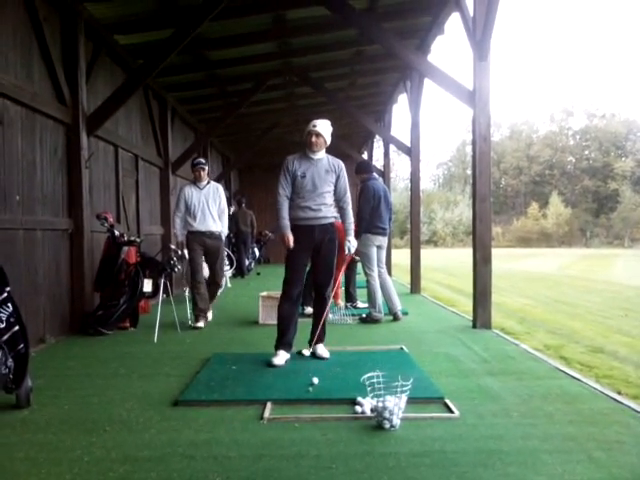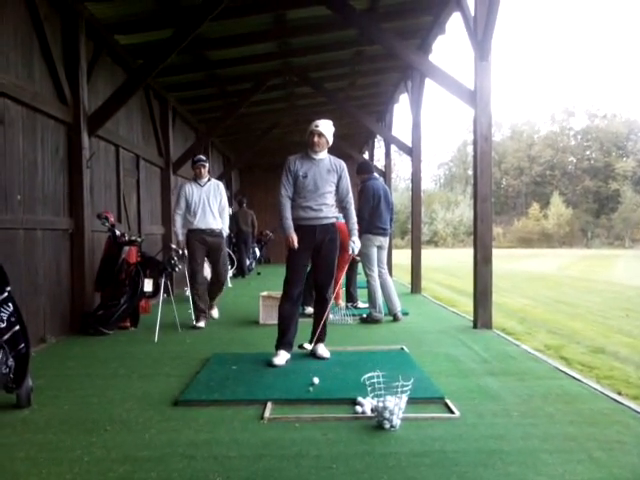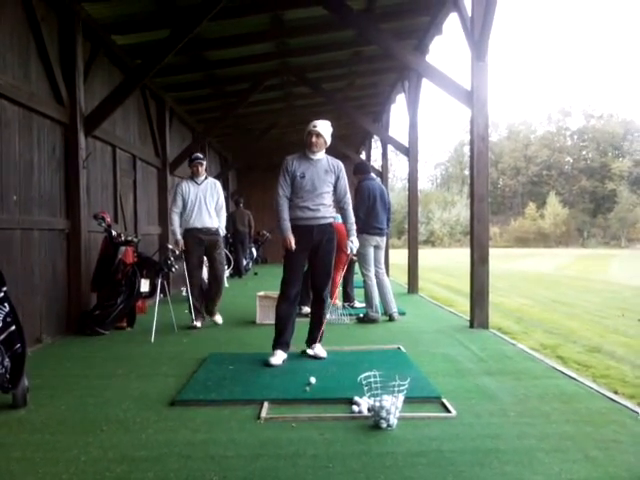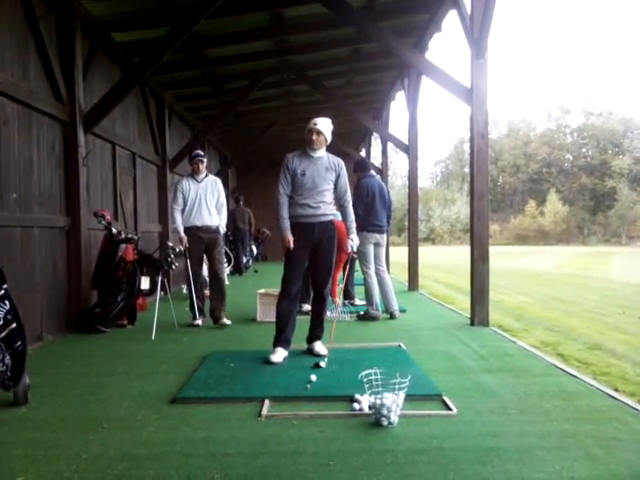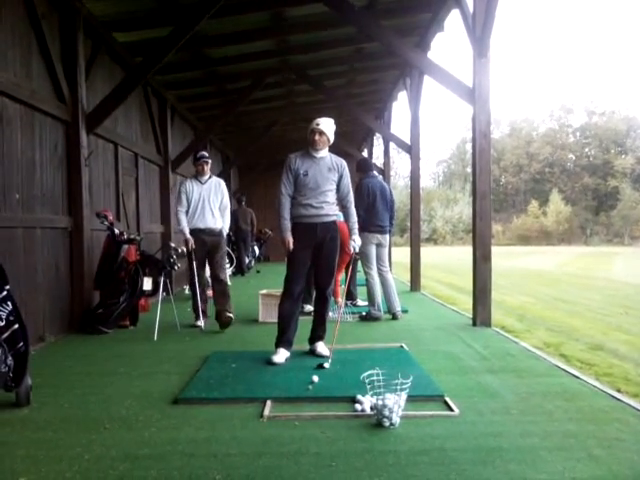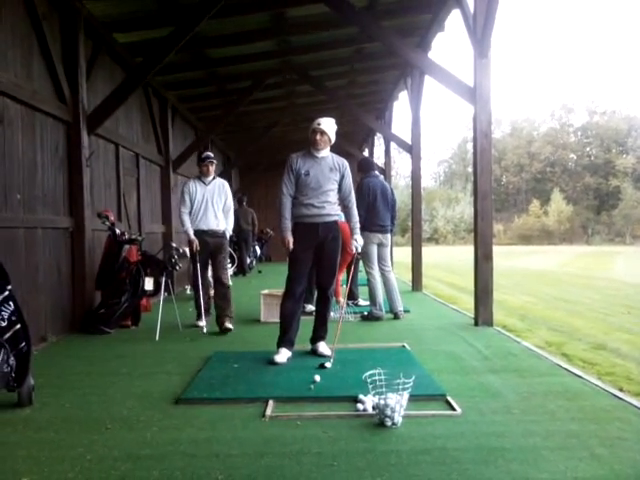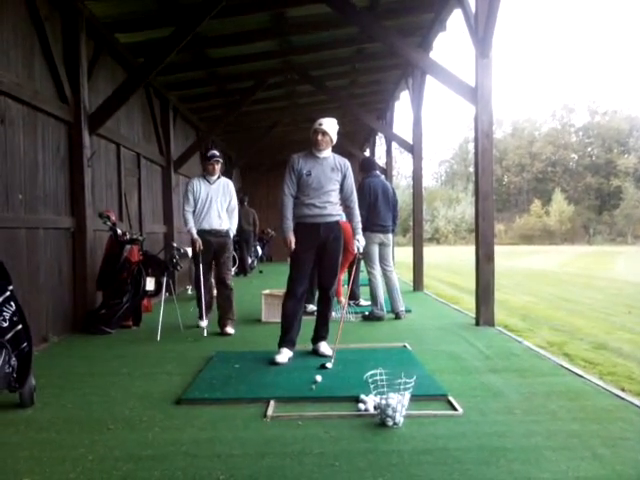
dt=0.1s
person 1, frame 1
left shoulder: (336, 166)
right shoulder: (292, 163)
left elbow: (344, 201)
right elbow: (283, 197)
left wrist: (350, 233)
right wrist: (285, 229)
left hip: (327, 231)
right hip: (299, 230)
left knee: (323, 289)
right knee: (292, 289)
left ankle: (317, 341)
right ankle: (283, 346)
person 1, frame 2
left shoulder: (338, 166)
right shoulder: (293, 163)
left elbow: (346, 201)
right elbow: (285, 197)
left wrist: (353, 233)
right wrist: (289, 230)
left hip: (328, 231)
right hip: (301, 230)
left knee: (324, 289)
right knee: (293, 289)
left ankle: (318, 341)
right ankle: (284, 346)
person 1, frame 3
left shoulder: (336, 166)
right shoulder: (291, 163)
left elbow: (344, 201)
right elbow: (282, 198)
left wrist: (352, 233)
right wrist: (286, 231)
left hip: (325, 231)
right hip: (298, 230)
left knee: (321, 289)
right knee: (290, 289)
left ankle: (314, 341)
right ankle: (281, 346)
person 1, frame 4
left shoulder: (336, 164)
right shoulder: (292, 160)
left elbow: (344, 199)
right elbow: (283, 196)
left wrist: (352, 231)
right wrist: (285, 230)
left hip: (326, 228)
right hip: (299, 228)
left knee: (321, 287)
right knee: (291, 287)
left ankle: (315, 339)
right ankle: (281, 344)
person 1, frame 5
left shoulder: (339, 164)
right shoulder: (294, 161)
left elbow: (347, 200)
right elbow: (285, 196)
left wrist: (354, 232)
right wrist: (285, 230)
left hip: (329, 229)
right hip: (301, 228)
left knee: (324, 287)
right knee: (293, 287)
left ankle: (317, 340)
right ankle: (283, 344)
person 1, frame 6
left shoulder: (340, 164)
right shoulder: (296, 161)
left elbow: (348, 199)
right elbow: (286, 196)
left wrist: (356, 231)
right wrist: (286, 230)
left hip: (330, 229)
right hip: (303, 228)
left knee: (326, 287)
right knee: (295, 287)
left ankle: (319, 340)
right ankle: (285, 344)
person 1, frame 7
left shoulder: (342, 164)
right shoulder: (297, 161)
left elbow: (350, 199)
right elbow: (288, 196)
left wrist: (357, 231)
right wrist: (288, 230)
left hip: (332, 229)
right hip: (304, 228)
left knee: (327, 287)
right knee: (296, 287)
left ankle: (320, 339)
right ankle: (286, 344)
person 2, frame 1
left shoulder: (217, 189)
right shoulder: (186, 190)
left elbow: (223, 213)
right elbow: (178, 215)
left wrist: (222, 234)
right wrist: (179, 237)
left hip: (215, 236)
right hip: (195, 237)
left knee: (217, 276)
right knee: (197, 276)
left ankle: (206, 304)
right ankle: (200, 315)
person 2, frame 2
left shoulder: (218, 186)
right shoulder: (186, 188)
left elbow: (224, 211)
right elbow: (179, 213)
left wrist: (223, 232)
right wrist: (180, 236)
left hip: (216, 234)
right hip: (195, 235)
left knee: (221, 273)
right knee: (197, 276)
left ankle: (210, 301)
right ankle: (201, 315)
person 2, frame 3
left shoulder: (215, 185)
right shoulder: (183, 186)
left elbow: (221, 210)
right elbow: (175, 212)
left wrist: (220, 231)
right wrist: (178, 235)
left hip: (213, 233)
right hip: (191, 234)
left knee: (218, 273)
right knee: (193, 276)
left ankle: (211, 308)
right ankle: (197, 316)
person 2, frame 4
left shoulder: (215, 182)
right shoulder: (183, 184)
left elbow: (222, 207)
right elbow: (177, 209)
left wrist: (220, 229)
right wrist: (181, 233)
left hip: (213, 231)
right hip: (192, 232)
left knee: (217, 272)
right knee: (195, 274)
left ankle: (219, 314)
right ankle: (198, 314)
person 2, frame 5
left shoulder: (219, 184)
right shoulder: (186, 185)
left elbow: (225, 210)
right elbow: (181, 211)
left wrist: (223, 232)
right wrist: (186, 234)
left hip: (216, 234)
right hip: (195, 235)
left knee: (219, 275)
right knee: (197, 277)
left ankle: (224, 314)
right ankle: (200, 315)
person 2, frame 6
left shoulder: (223, 185)
right shoulder: (190, 185)
left elbow: (229, 211)
right elbow: (184, 212)
left wrist: (227, 233)
right wrist: (190, 235)
left hip: (219, 235)
right hip: (198, 236)
left knee: (221, 277)
right knee: (199, 278)
left ankle: (225, 319)
right ankle: (202, 315)
person 2, frame 7
left shoulder: (228, 184)
right shoulder: (194, 184)
left elbow: (233, 211)
right elbow: (187, 211)
left wrist: (230, 233)
right wrist: (194, 235)
left hip: (222, 236)
right hip: (201, 236)
left knee: (224, 278)
right knee: (201, 278)
left ankle: (226, 321)
right ankle: (205, 313)
person 3, frame 1
left shoulder: (367, 187)
right shoulder: (383, 187)
left elbow: (362, 214)
right elbow: (389, 212)
left wrist: (357, 236)
left hip: (369, 235)
right hip: (383, 235)
left knee: (371, 274)
right knee: (382, 272)
left ankle: (376, 313)
right ankle: (396, 309)
person 3, frame 2
left shoulder: (367, 186)
right shoulder: (384, 187)
left elbow: (363, 214)
right elbow: (391, 212)
left wrist: (358, 236)
left hip: (370, 235)
right hip: (384, 235)
left knee: (372, 274)
right knee: (383, 272)
left ankle: (376, 314)
right ankle: (396, 310)
person 3, frame 3
left shoulder: (363, 187)
right shoulder: (381, 187)
left elbow: (358, 214)
right elbow: (388, 212)
left hip: (366, 235)
right hip: (381, 235)
left knee: (368, 274)
right knee: (380, 272)
left ankle: (373, 313)
right ankle: (392, 311)
person 3, frame 4
left shoulder: (362, 184)
right shoulder: (382, 184)
left elbow: (358, 211)
right elbow: (389, 210)
left hip: (366, 232)
right hip: (381, 232)
left knee: (369, 272)
right knee: (382, 270)
left ankle: (373, 311)
right ankle: (393, 309)
person 3, frame 5
left shoulder: (363, 185)
right shoulder: (384, 185)
left elbow: (359, 212)
right elbow: (392, 210)
left hip: (368, 233)
right hip: (384, 233)
left knee: (371, 272)
right knee: (385, 270)
left ankle: (375, 311)
right ankle: (395, 309)
person 3, frame 6
left shoulder: (364, 184)
right shoulder: (386, 185)
left elbow: (360, 211)
right elbow: (394, 210)
left hip: (369, 233)
right hip: (385, 233)
left knee: (372, 272)
right knee: (387, 270)
left ankle: (377, 311)
right ankle: (397, 309)
person 3, frame 7
left shoulder: (365, 184)
right shoulder: (388, 185)
left elbow: (361, 212)
right elbow: (395, 210)
left hip: (371, 233)
right hip: (387, 233)
left knee: (373, 272)
right knee: (389, 270)
left ankle: (378, 311)
right ankle: (399, 309)
